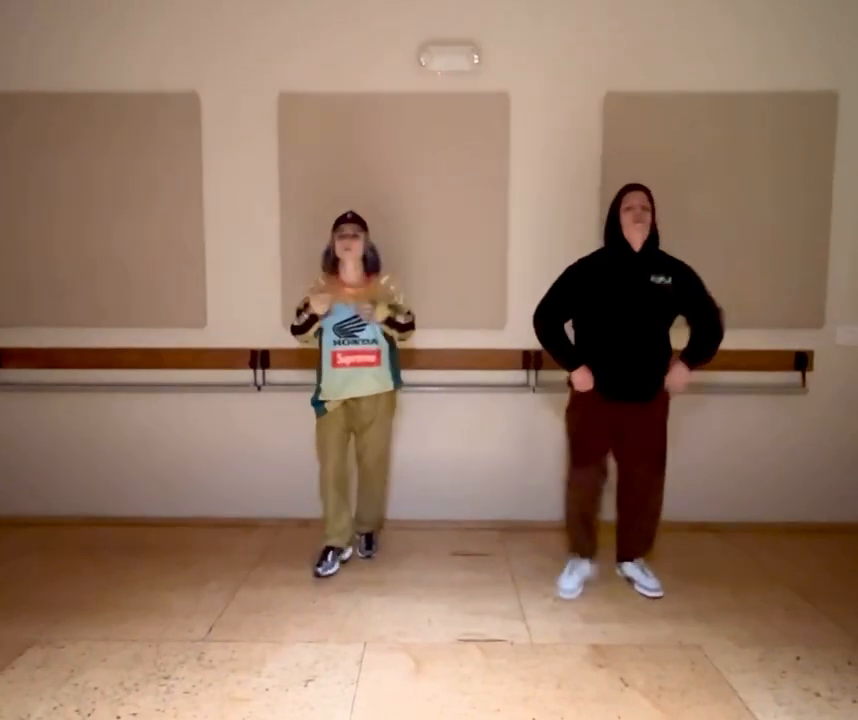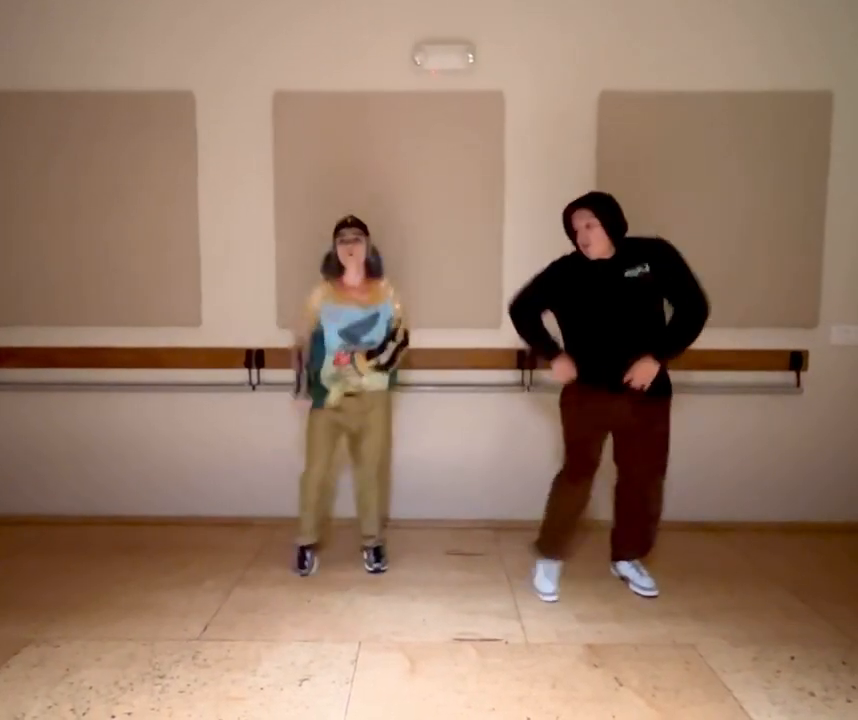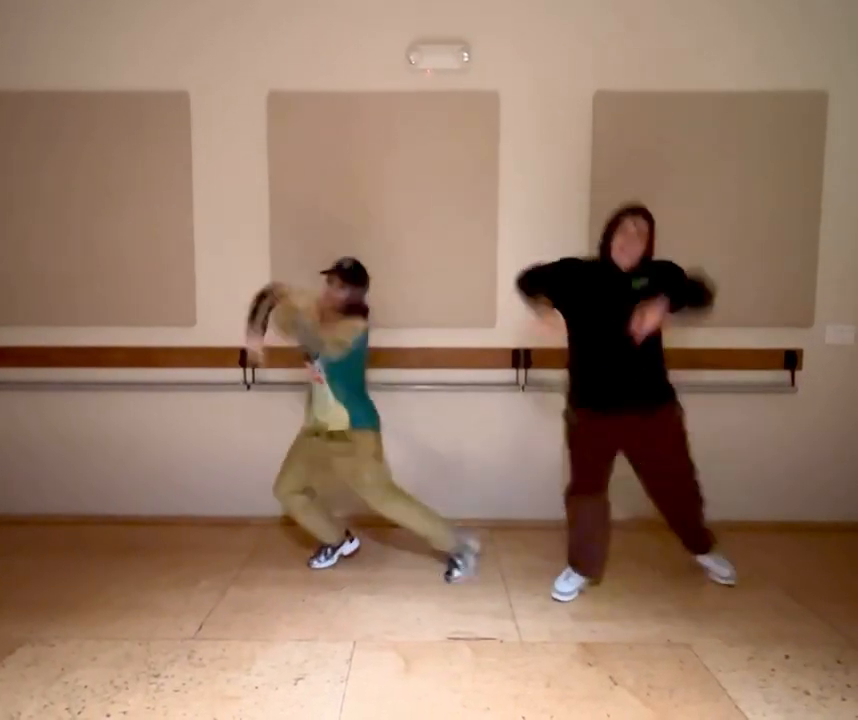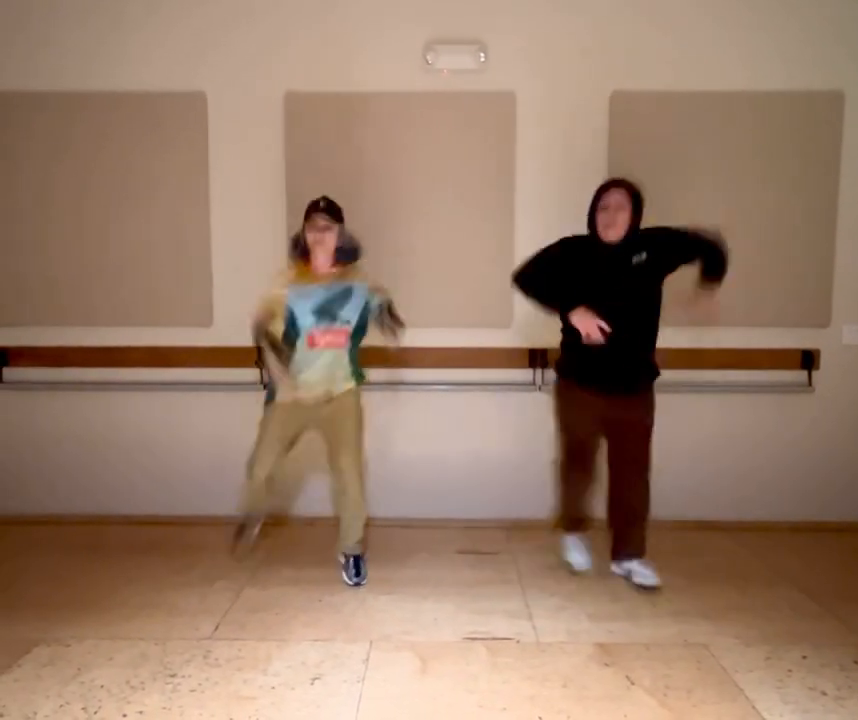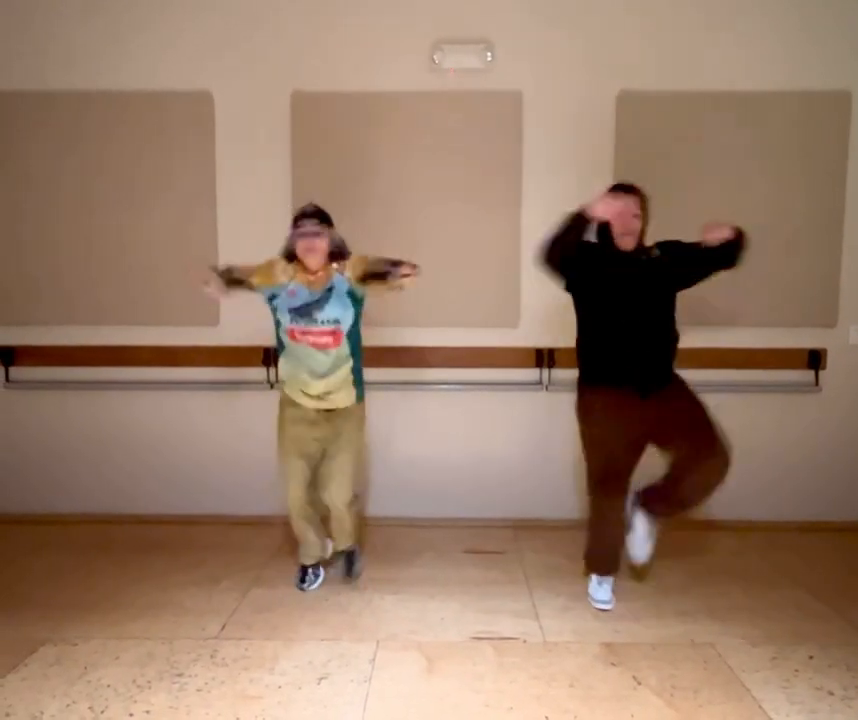
dt=0.7s
person 1, frame 1
left shoulder: (673, 271)
right shoulder: (589, 269)
left elbow: (708, 319)
right elbow: (546, 318)
left wrist: (689, 361)
right wrist: (574, 364)
left hip: (648, 394)
right hip: (594, 391)
left knee: (645, 477)
right knee: (586, 472)
left ankle: (632, 558)
right ankle: (580, 558)
person 1, frame 2
left shoulder: (657, 256)
right shoulder: (567, 272)
left elbow: (694, 310)
right elbow: (522, 309)
left wrist: (659, 356)
right wrist: (553, 355)
left hip: (645, 390)
right hip: (588, 391)
left knee: (644, 479)
right knee: (577, 471)
left ankle: (629, 557)
right ankle: (549, 557)
person 1, frame 3
left shoulder: (660, 277)
right shoulder: (577, 275)
left elbow: (698, 293)
right elbow: (531, 279)
left wrist: (663, 304)
right wrist: (540, 299)
left hip: (652, 408)
right hip: (592, 409)
left knee: (676, 482)
right knee: (587, 489)
left ankle: (703, 548)
right ankle: (582, 567)
person 1, frame 4
left shoulder: (653, 246)
right shoulder: (575, 251)
left elbow: (705, 245)
right elbow: (527, 278)
left wrist: (710, 277)
right wrist: (572, 309)
left hip: (634, 387)
right hip: (579, 384)
left knee: (632, 472)
right knee: (578, 462)
left ankle: (629, 555)
right ankle: (574, 532)
person 1, frame 5
left shoulder: (665, 259)
right shoulder: (587, 262)
left elbow: (721, 257)
right elbow: (557, 253)
left wrist: (727, 237)
right wrist: (589, 217)
left hip: (663, 387)
right hip: (605, 394)
left knee: (709, 459)
right knee: (609, 486)
left ankle: (645, 508)
right ankle: (601, 572)
person 2, frame 1
left shoulder: (382, 287)
right shoulder: (321, 288)
left elbow: (406, 330)
right elbow: (301, 335)
left wrist: (386, 317)
right wrist: (313, 312)
left hip: (376, 392)
right hip: (332, 394)
left knee: (373, 466)
right knee: (331, 468)
left ankle: (366, 529)
right ankle: (337, 542)
person 2, frame 2
left shoulder: (385, 292)
right shoulder: (323, 293)
left elbow: (400, 340)
right elbow: (305, 342)
left wrist: (366, 362)
right wrist: (305, 384)
left hip: (372, 392)
right hip: (330, 394)
left knee: (373, 468)
right knee: (317, 468)
left ankle: (373, 542)
right ankle: (306, 541)
person 2, frame 3
left shoulder: (353, 324)
right shoulder: (317, 315)
left elbow: (329, 344)
right elbow: (273, 296)
right wrist: (255, 331)
left hip: (356, 428)
right hip: (318, 426)
left knee: (383, 496)
right knee: (287, 489)
left ankle: (455, 544)
right ankle: (338, 540)
person 2, frame 4
left shoulder: (357, 281)
right shoulder: (290, 281)
left elbow: (385, 315)
right elbow: (264, 324)
left wrist: (387, 315)
right wrist: (274, 361)
left hip: (341, 394)
right hip: (292, 396)
left knee: (349, 476)
right knee: (261, 465)
left ankle: (352, 552)
right ankle: (253, 515)
person 2, frame 5
left shoulder: (347, 274)
right shoulder: (280, 275)
left elbow: (388, 275)
right elbow: (238, 278)
left wrist: (390, 272)
right wrist: (224, 277)
left hip: (343, 403)
right hip: (295, 402)
left knee: (337, 490)
right knee: (296, 489)
left ankle: (346, 544)
right ankle: (312, 555)
